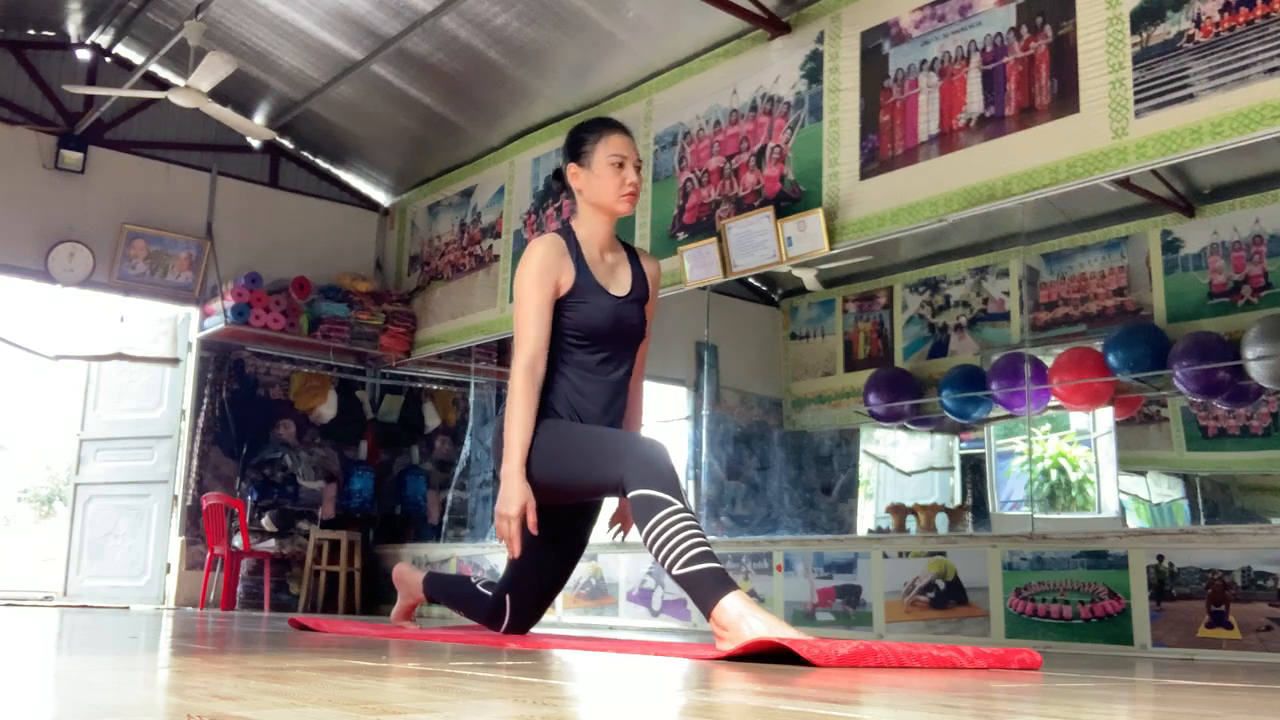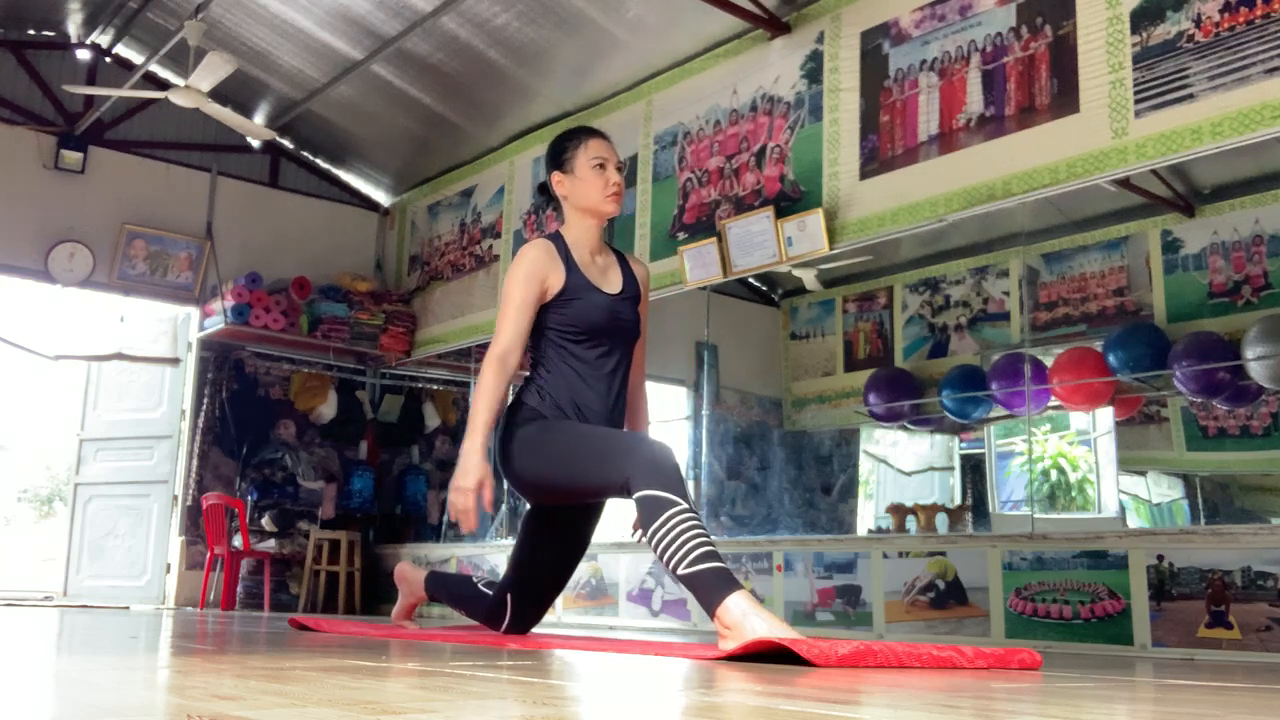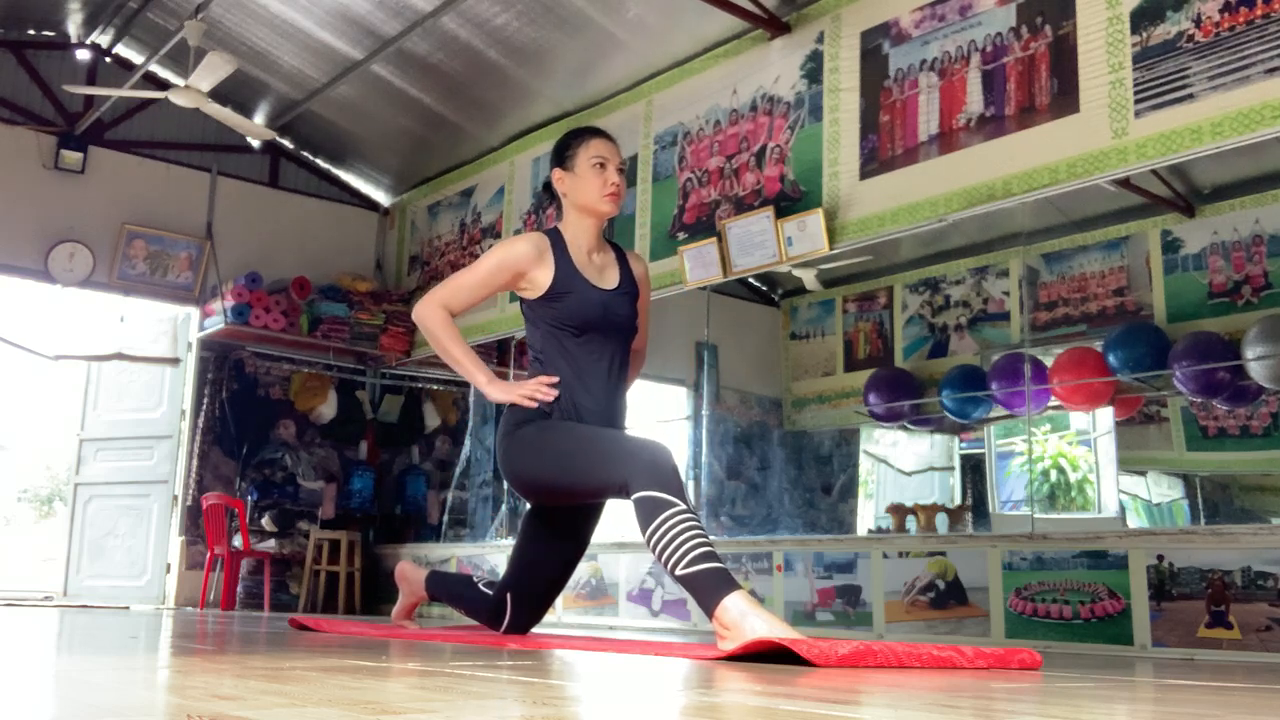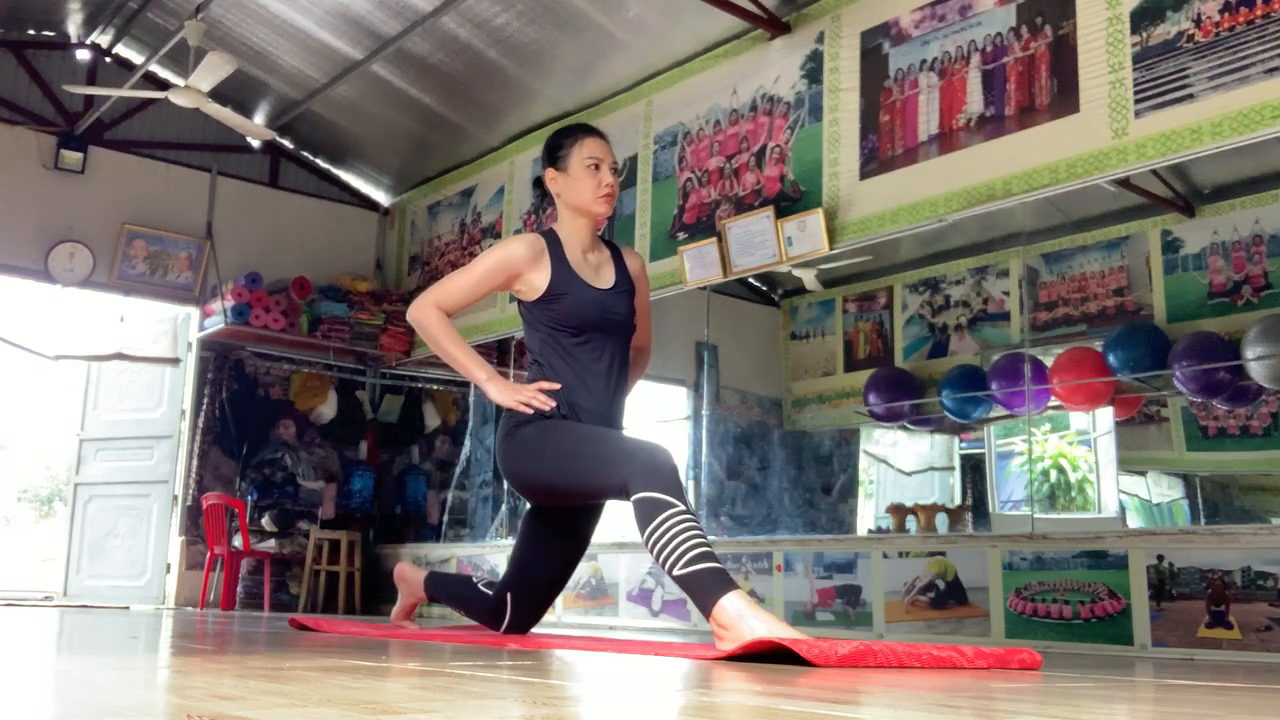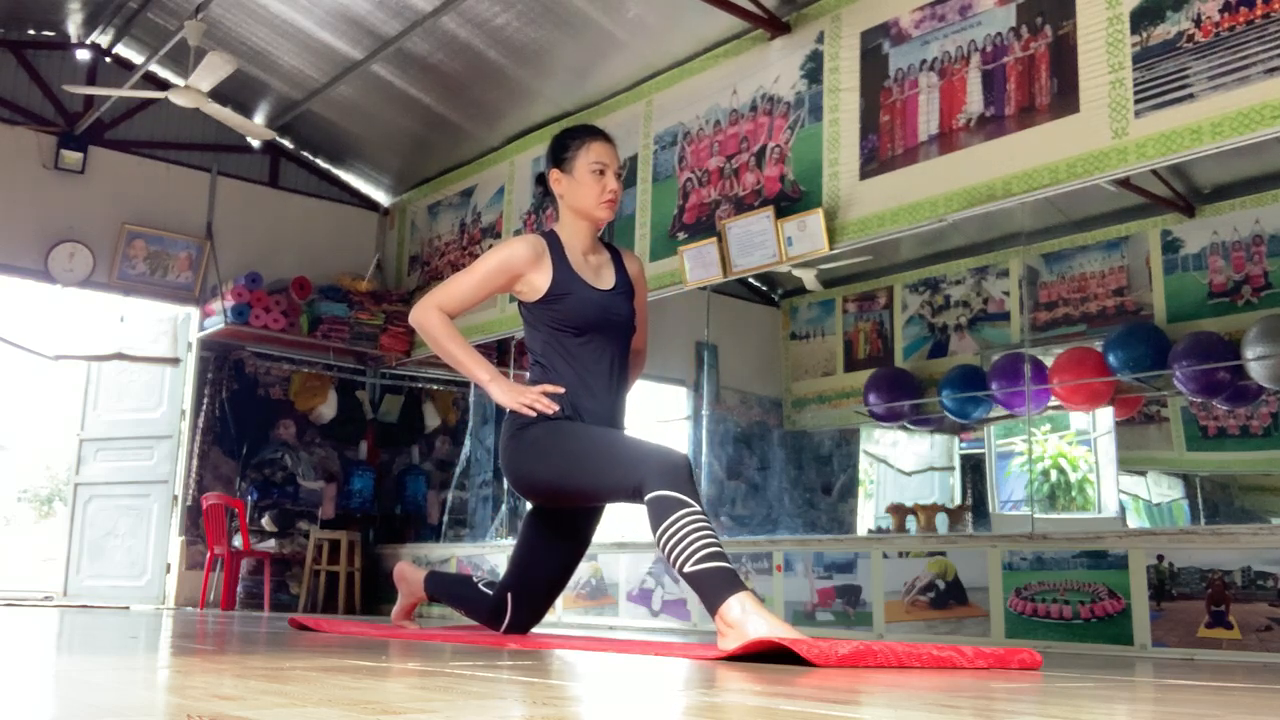
dt=1s
person 1, frame 1
left shoulder: (645, 270)
right shoulder: (549, 253)
right elbow: (527, 367)
left wrist: (632, 486)
right wrist: (513, 471)
left hip: (585, 457)
right hip: (540, 440)
left knee: (512, 614)
right knee: (646, 458)
left ankle: (420, 582)
right ankle: (730, 612)
person 1, frame 2
left shoulder: (634, 273)
right shoulder: (541, 257)
left elbow: (632, 378)
right elbow: (502, 356)
left wrist: (650, 489)
right wrist: (474, 450)
left hip: (587, 460)
right hip: (536, 439)
left knee: (513, 616)
right knee: (653, 461)
left ankle: (422, 581)
right ankle: (733, 611)
person 1, frame 3
left shoulder: (633, 268)
right shoulder: (533, 252)
right elbow: (430, 309)
right wrist: (489, 383)
left hip: (588, 454)
right hip: (536, 439)
left knee: (512, 615)
right knee: (649, 462)
left ankle: (422, 581)
right ankle: (732, 611)
person 1, frame 4
left shoulder: (629, 265)
right shoulder: (528, 253)
left elbow: (639, 349)
right elbow: (424, 309)
left wrist: (606, 396)
right wrist: (492, 383)
left hip: (588, 454)
right hip: (536, 439)
left knee: (510, 615)
right knee: (650, 465)
left ankle: (421, 582)
right ankle: (729, 612)
person 1, frame 5
left shoulder: (627, 267)
right shoulder: (529, 254)
left elbow: (635, 350)
right elbow: (426, 312)
left wrist: (605, 396)
right wrist: (497, 384)
left hip: (591, 455)
right hip: (540, 441)
left knee: (511, 615)
right knee: (665, 467)
left ankle: (422, 581)
right ankle: (735, 612)
